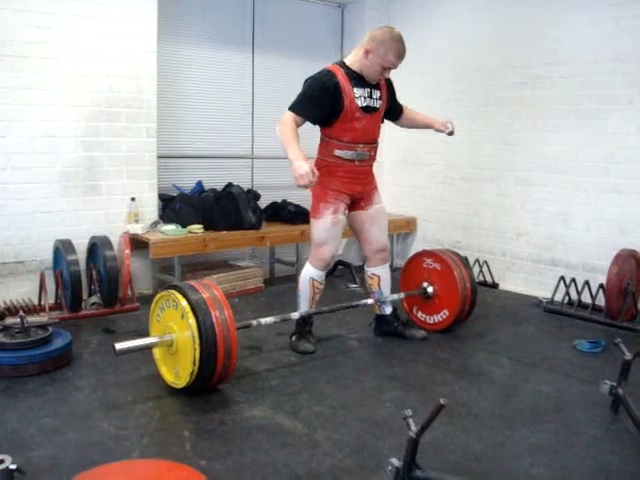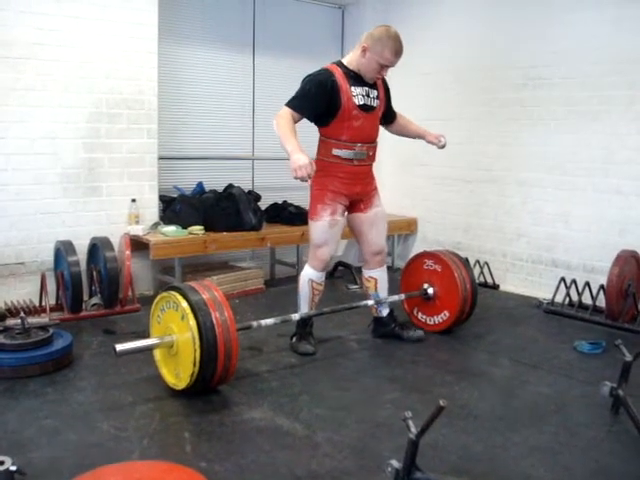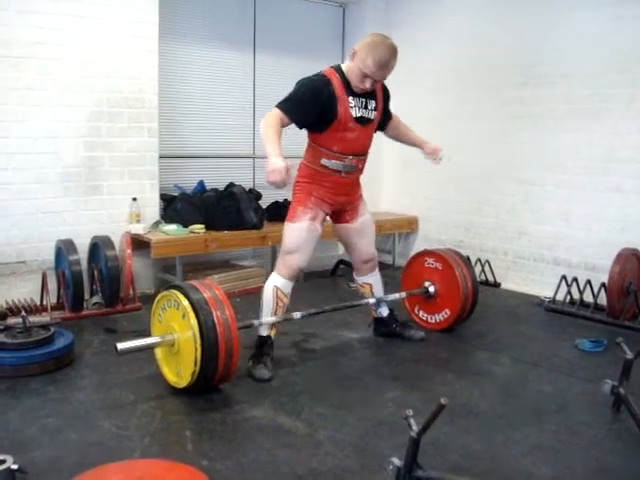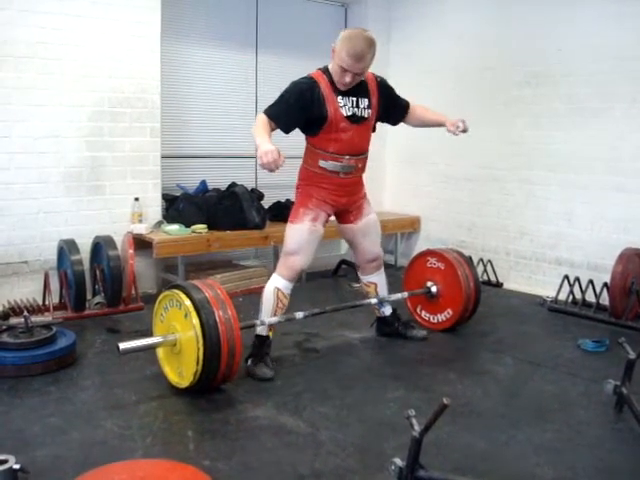
dt=1s
person 1, frame 1
left shoulder: (382, 84)
right shoulder: (327, 81)
left elbow: (398, 114)
right elbow: (287, 122)
left wrist: (432, 123)
right wrist: (297, 160)
left hip: (365, 182)
right hip: (331, 182)
left knee: (379, 251)
right knee: (321, 256)
left ankle: (386, 317)
right ankle: (302, 327)
person 1, frame 2
left shoulder: (379, 85)
right shoulder: (325, 80)
left elbow: (391, 120)
right elbow: (283, 117)
left wrist: (425, 134)
right wrist: (296, 153)
left hip: (365, 183)
right hip: (331, 182)
left knee: (376, 253)
right knee: (320, 257)
left ankle: (384, 320)
right ankle: (302, 328)
person 1, frame 3
left shoulder: (379, 93)
right shoulder: (319, 86)
left elbow: (387, 122)
right elbow: (274, 118)
left wrist: (422, 144)
right wrist: (275, 155)
left hip: (351, 191)
right hip: (314, 189)
left knee: (367, 259)
right knee: (290, 265)
left ankle: (384, 320)
right ankle: (263, 346)
person 1, frame 4
left shoulder: (376, 88)
right shoulder: (308, 89)
left elbow: (407, 112)
right elbow: (263, 121)
left wrist: (444, 120)
right wrist: (265, 144)
left hip: (354, 191)
right hip: (315, 191)
left knee: (372, 258)
right knee: (290, 266)
left ankle: (387, 320)
right ankle: (260, 346)
